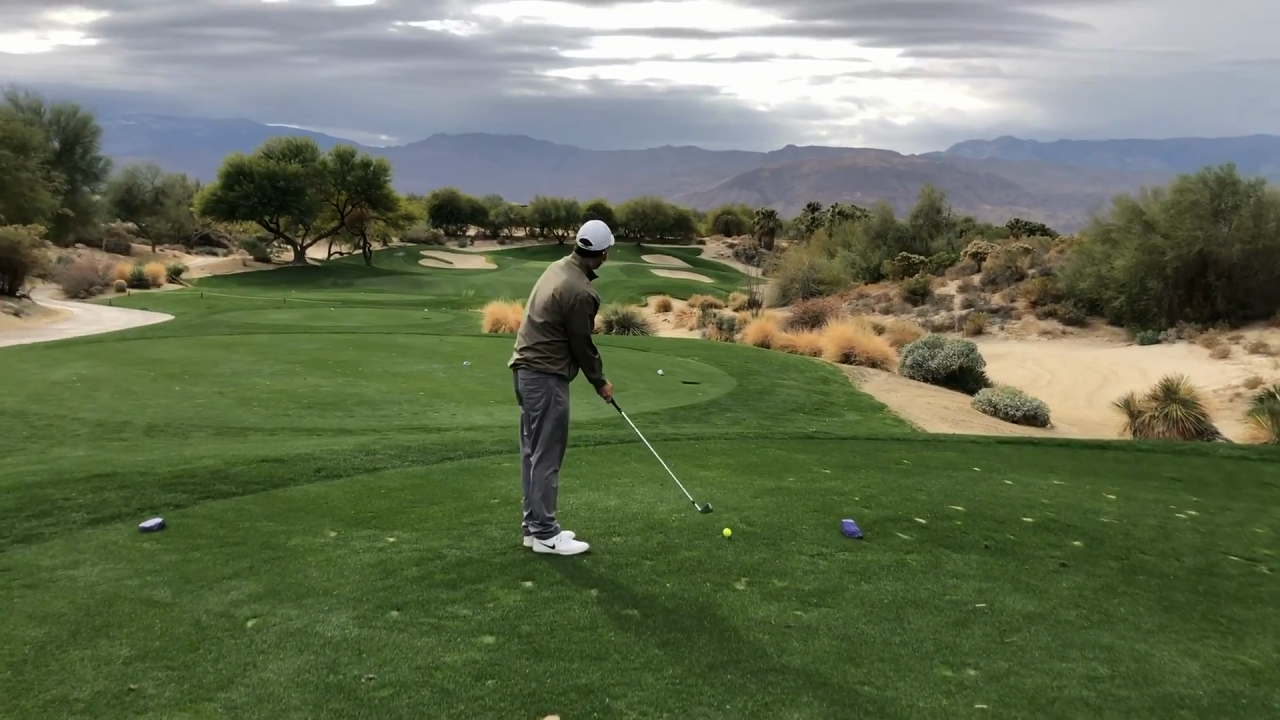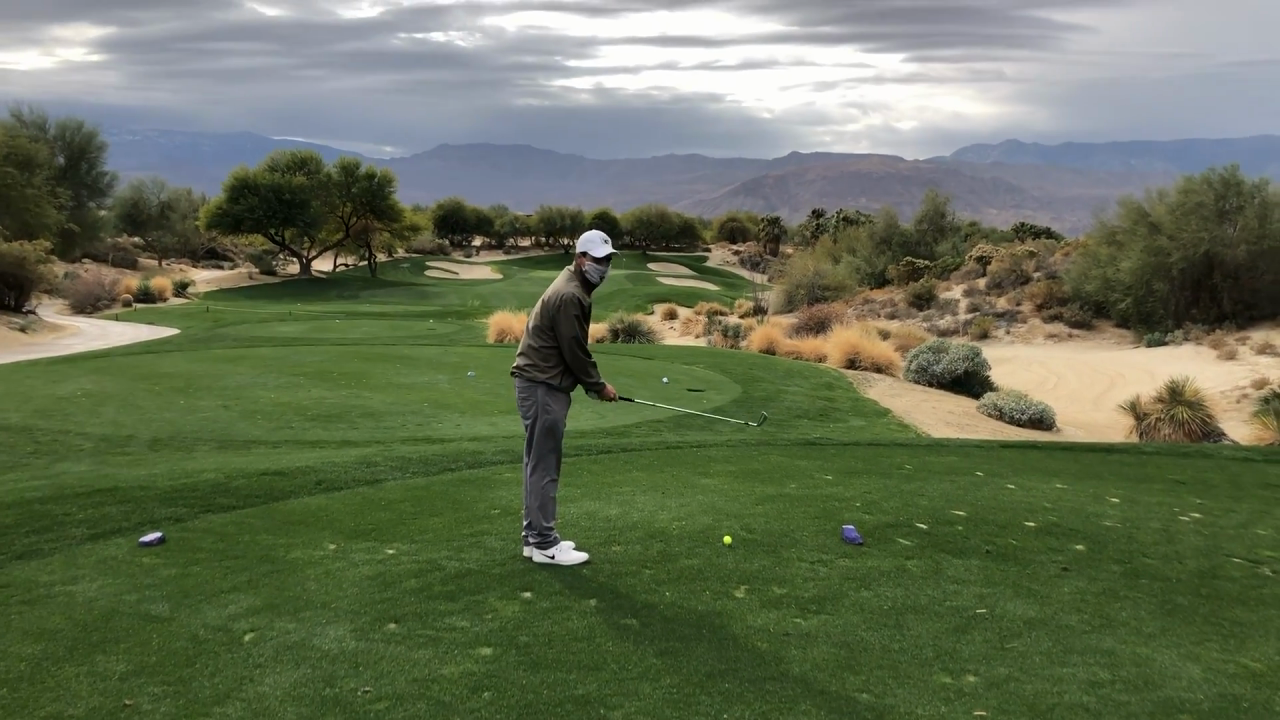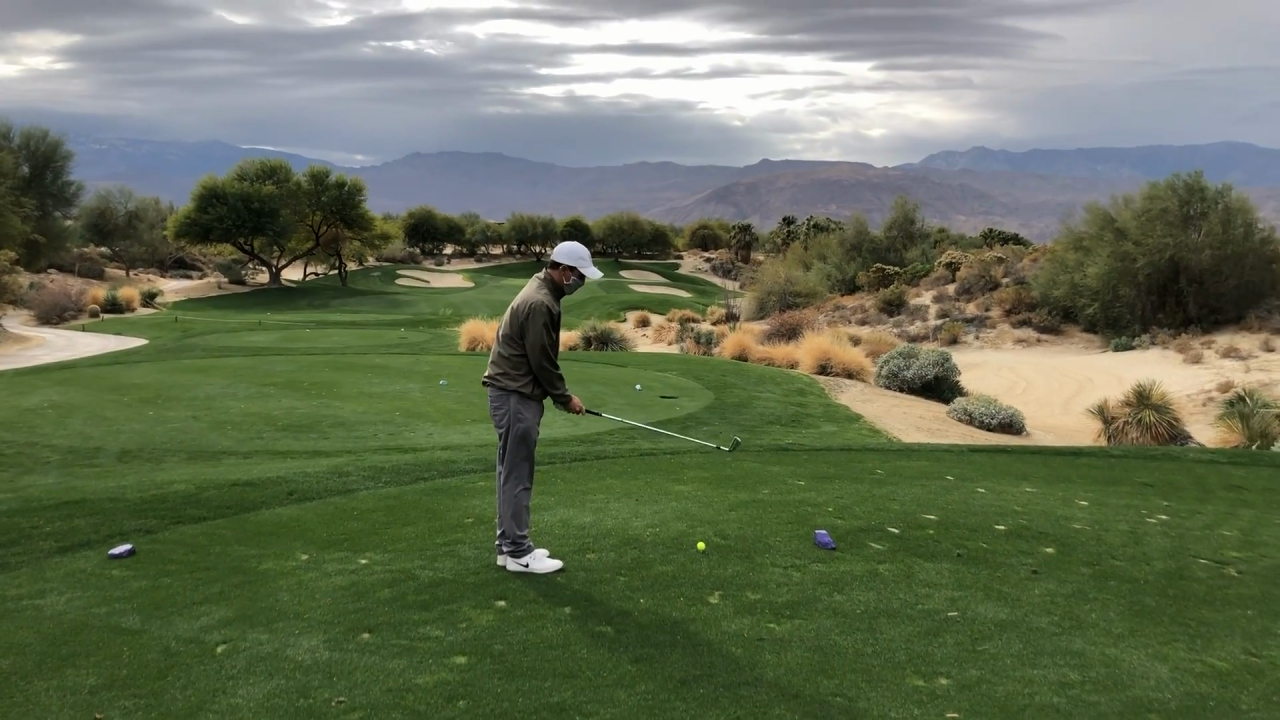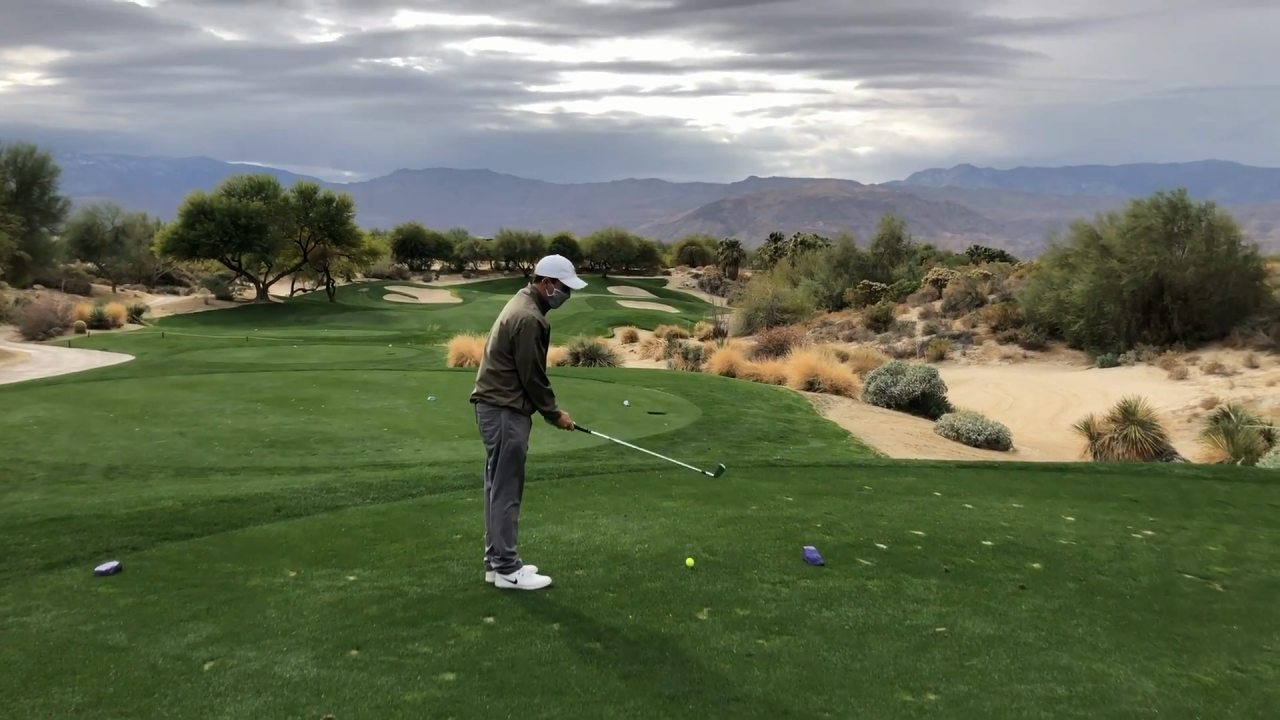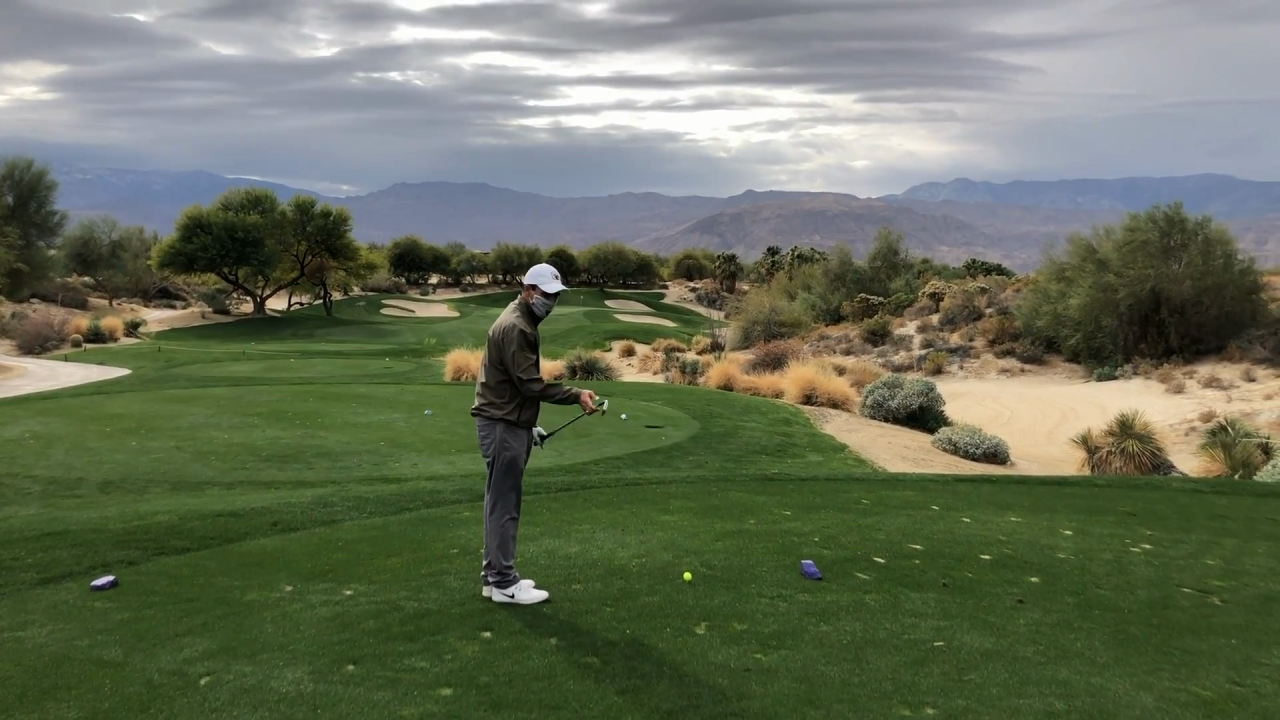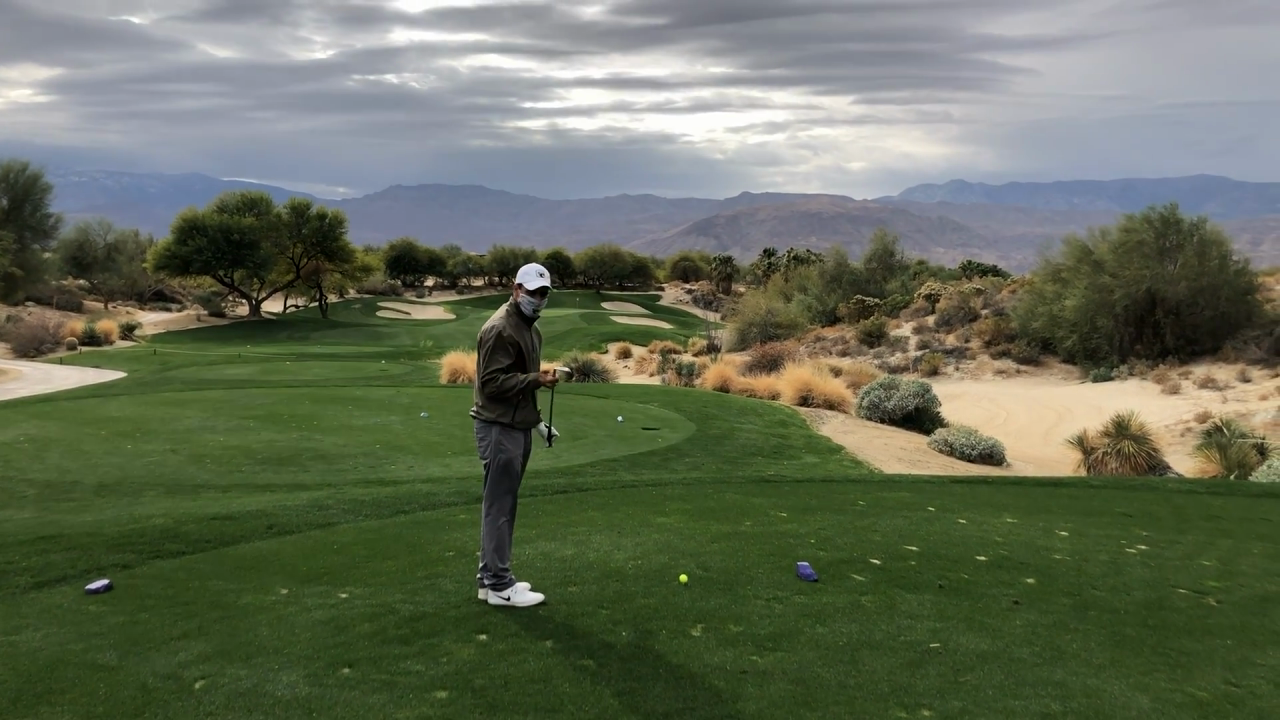
dt=0.5s
person 1, frame 1
left shoulder: (557, 269)
right shoulder: (582, 292)
right elbow: (582, 344)
right wrist: (600, 382)
left hip: (528, 370)
right hip: (546, 377)
left knee: (534, 452)
right knee: (547, 457)
left ankle: (535, 525)
right ankle: (544, 534)
person 1, frame 2
left shoulder: (572, 286)
right shoulder: (571, 295)
right elbow: (575, 351)
left wrist: (591, 384)
right wrist: (599, 385)
left hip: (540, 383)
right hip: (543, 387)
left knee: (539, 463)
right knee: (544, 466)
left ankle: (535, 536)
right ankle: (544, 544)
person 1, frame 3
left shoulder: (540, 291)
right shoulder: (540, 303)
right elbow: (542, 361)
left wrist: (559, 395)
right wrist: (565, 397)
left hip: (514, 392)
right hip: (515, 395)
left knee: (512, 471)
right knee: (517, 474)
left ankle: (508, 544)
right ankle: (518, 553)
person 1, frame 4
left shoulder: (522, 304)
right shoulder: (530, 319)
right elbow: (532, 375)
left wrist: (548, 409)
right wrist: (553, 413)
left hip: (498, 406)
right hip: (504, 411)
left knee: (500, 486)
right knee: (507, 489)
left ankle: (497, 559)
right ankle: (506, 568)
person 1, frame 5
left shoulder: (523, 322)
right shoulder: (514, 326)
right elbow: (531, 383)
left wrist: (530, 422)
right wrist: (575, 395)
left hip: (510, 421)
right hip: (502, 424)
left knee: (501, 501)
right knee: (504, 502)
left ankle: (494, 574)
right ankle: (503, 583)
person 1, frame 6
left shoulder: (530, 327)
right shoulder: (499, 329)
right elbow: (493, 383)
left wrist: (537, 419)
right wrist: (536, 379)
left hip: (517, 425)
right hip: (499, 427)
left knee: (501, 503)
right knee: (500, 504)
left ankle: (491, 577)
right ankle: (498, 585)
